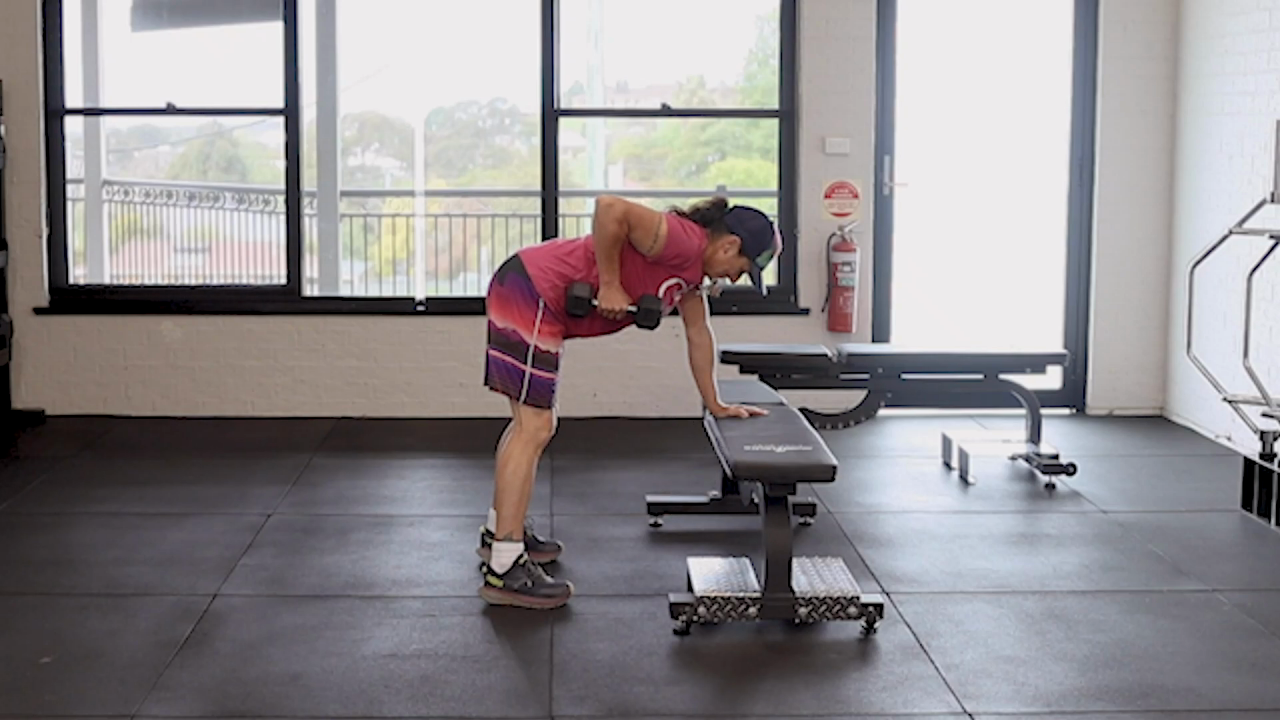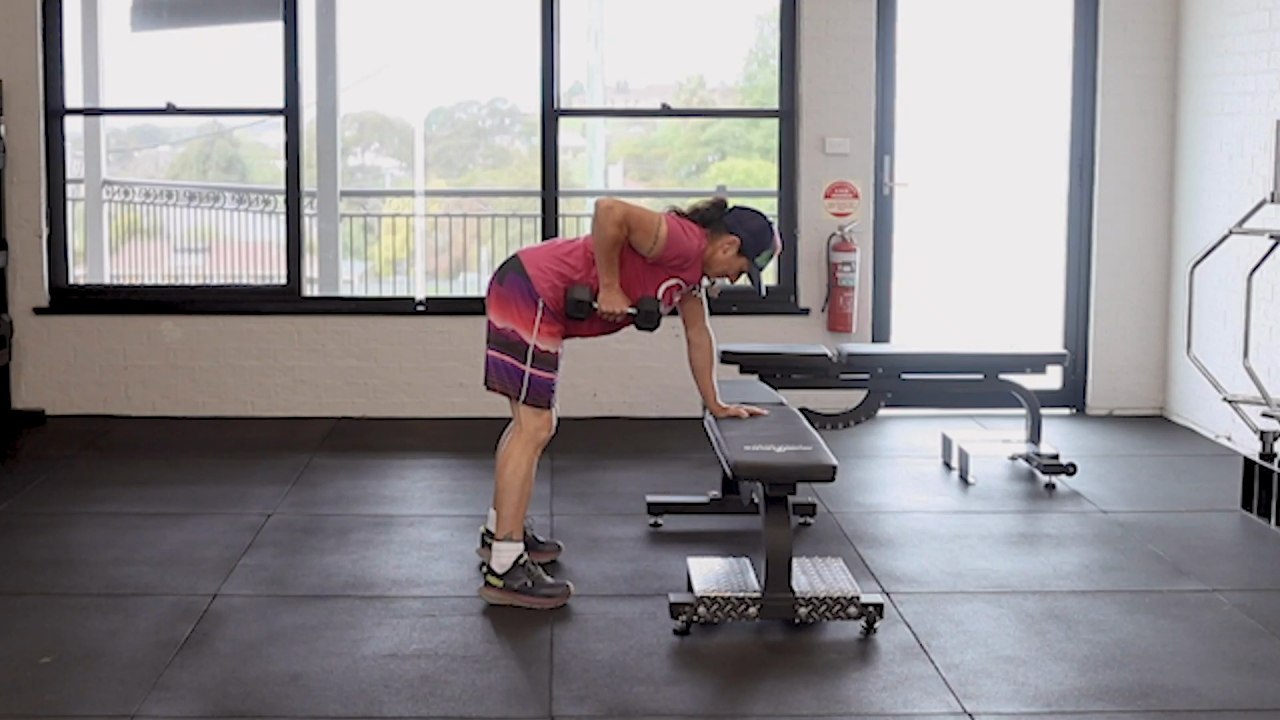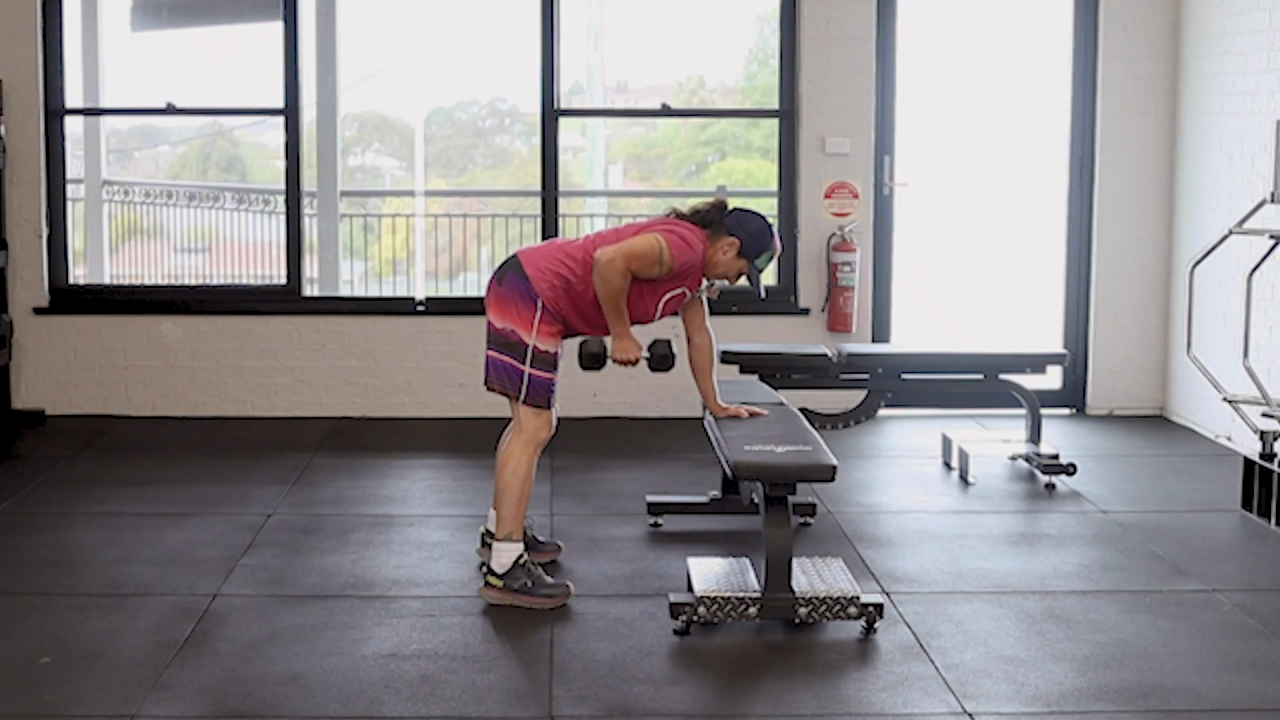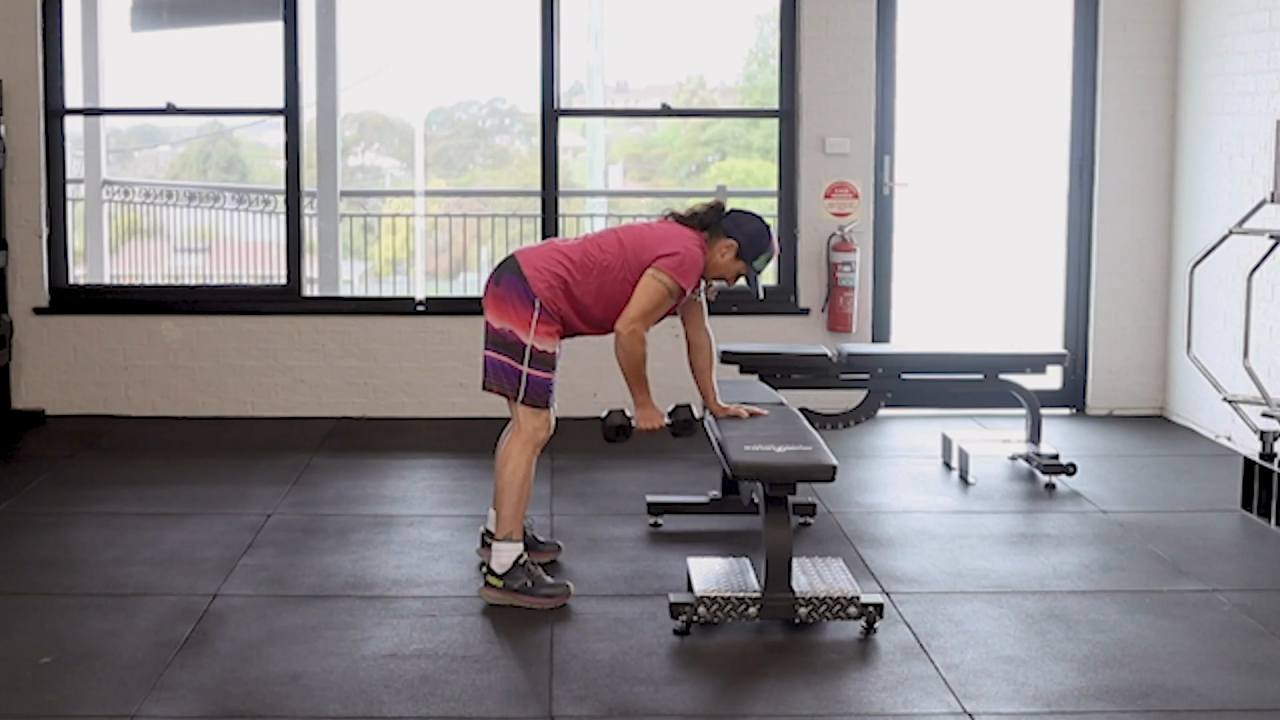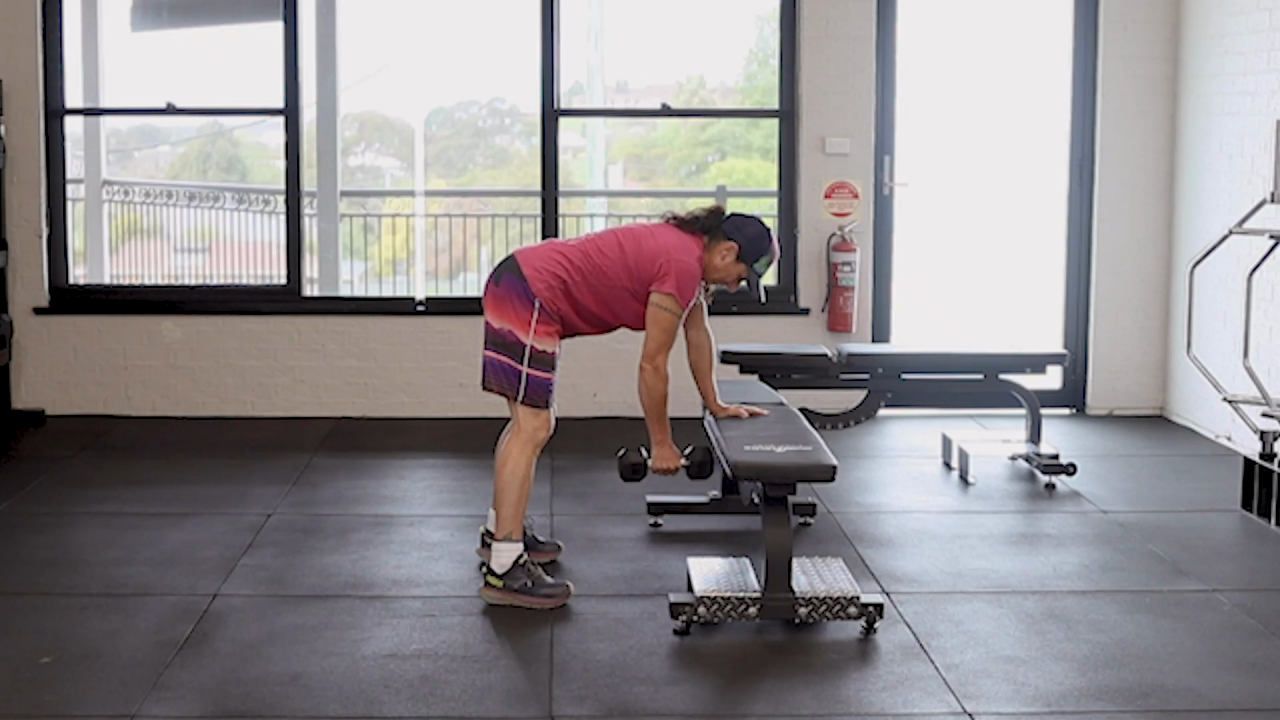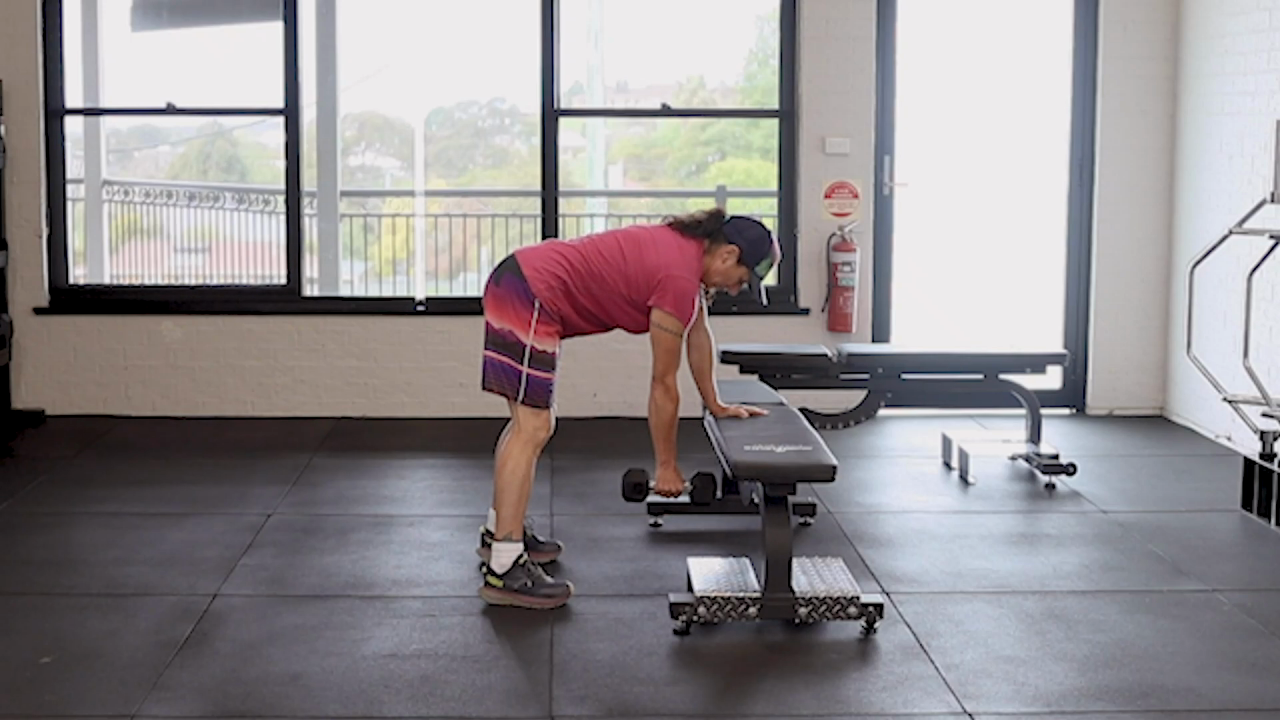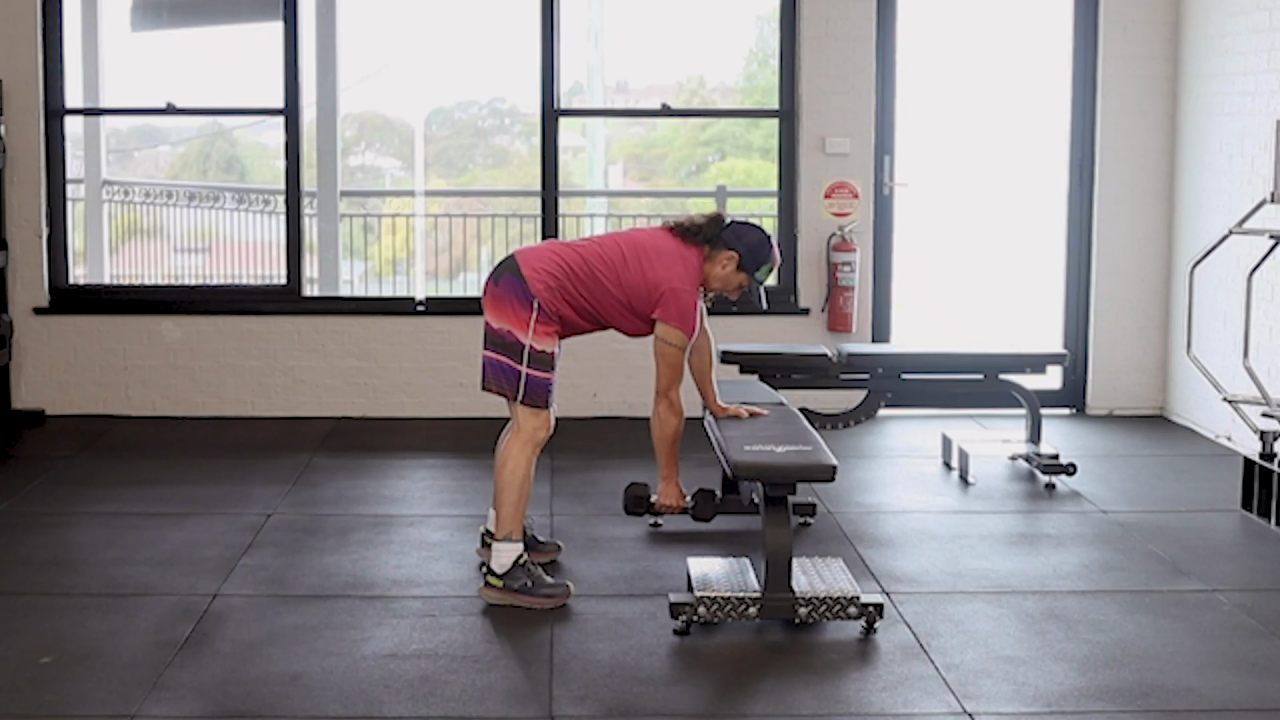
dt=0.4s
person 1, frame 1
left shoulder: (693, 264)
right shoulder: (682, 243)
left elbow: (698, 332)
right elbow: (610, 208)
left wrist: (715, 404)
right wrist: (610, 284)
left hip: (531, 295)
right hip: (530, 293)
left knee: (531, 421)
right knee: (535, 429)
left ankle: (500, 530)
right ankle: (505, 569)
person 1, frame 2
left shoulder: (693, 263)
right shoulder: (682, 243)
left elbow: (697, 332)
right elbow: (609, 210)
left wrist: (714, 403)
right wrist: (609, 286)
left hip: (528, 294)
right hip: (529, 293)
left knee: (531, 421)
right knee: (535, 429)
left ankle: (500, 530)
right ankle: (504, 570)
person 1, frame 3
left shoulder: (693, 259)
right shoulder: (685, 248)
left elbow: (698, 334)
right elbow: (607, 261)
left wrist: (715, 404)
right wrist: (622, 336)
left hip: (527, 292)
right hip: (529, 294)
left knee: (531, 421)
right knee: (534, 430)
left ankle: (500, 530)
right ankle: (504, 569)
person 1, frame 4
left shoulder: (689, 252)
right shoulder: (685, 257)
left elbow: (698, 333)
right elbow: (628, 332)
left wrist: (715, 404)
right wrist: (644, 404)
left hip: (521, 289)
right hip: (527, 295)
left knee: (529, 422)
right knee: (533, 430)
left ankle: (501, 529)
right ankle: (504, 570)
person 1, frame 5
left shoulder: (688, 251)
right shoulder: (682, 266)
left elbow: (698, 333)
right elbow: (652, 365)
left wrist: (715, 405)
right wrist: (662, 443)
left hip: (521, 287)
right hip: (528, 296)
left knee: (529, 421)
right knee: (533, 430)
left ankle: (500, 530)
right ankle: (505, 569)
person 1, frame 6
left shoulder: (689, 249)
right shoulder: (679, 277)
left elbow: (698, 333)
right elbow: (663, 384)
left wrist: (715, 405)
right wrist: (667, 466)
left hip: (519, 285)
right hip: (528, 296)
left knee: (529, 421)
right knee: (533, 429)
left ankle: (499, 530)
right ankle: (504, 570)
person 1, frame 7
left shoulder: (690, 252)
right shoulder: (679, 286)
left elbow: (699, 335)
right elbow: (666, 399)
left wrist: (716, 405)
right wrist: (669, 482)
left hip: (519, 282)
right hip: (528, 297)
left knee: (529, 420)
right knee: (532, 429)
left ankle: (499, 529)
right ankle: (505, 569)
